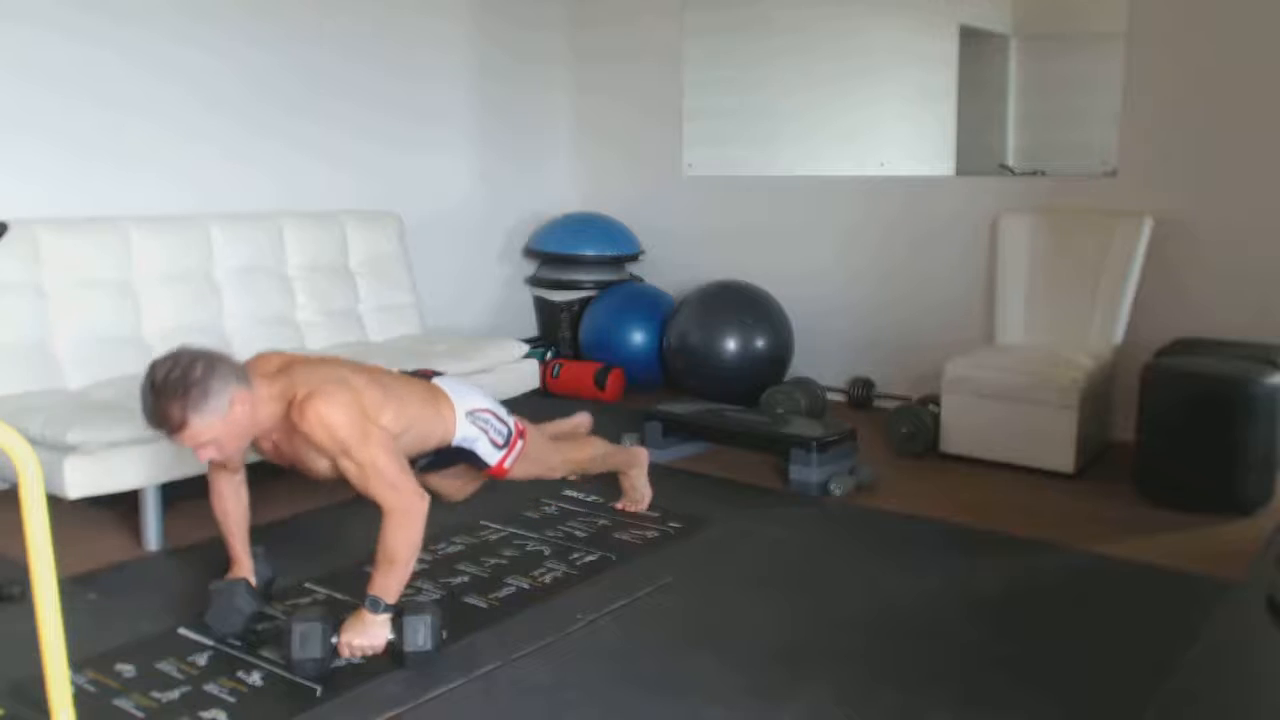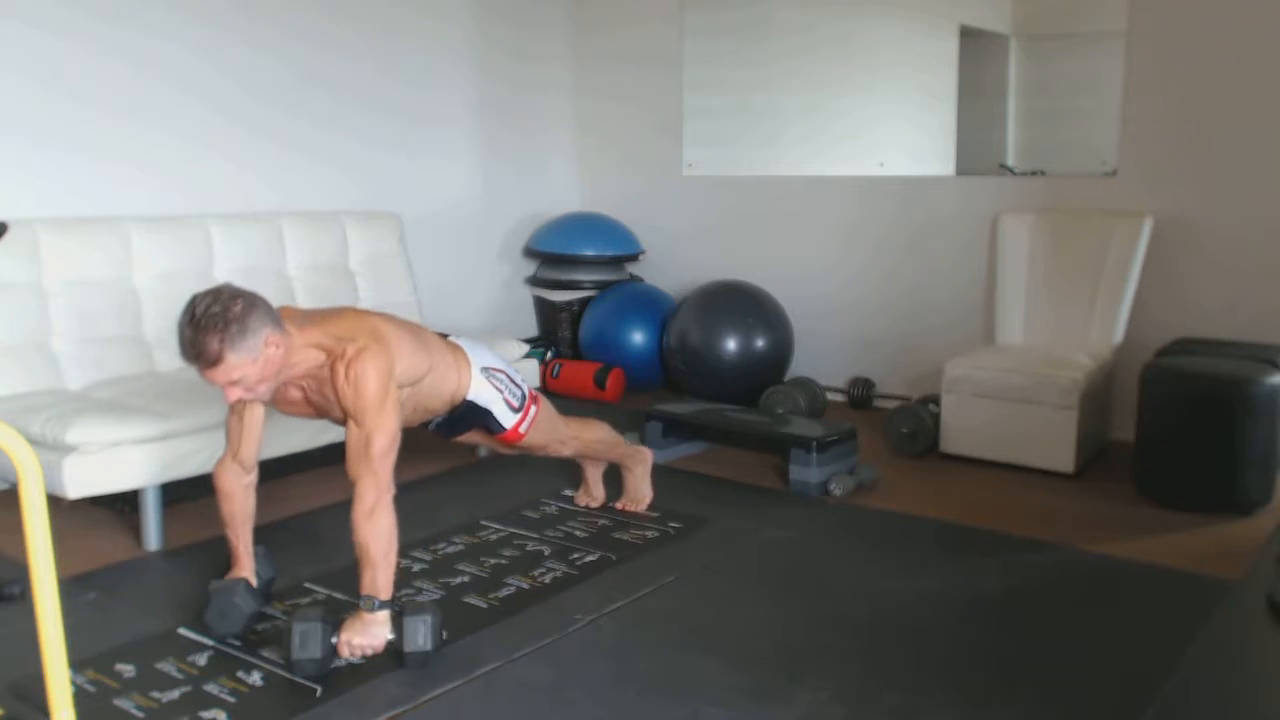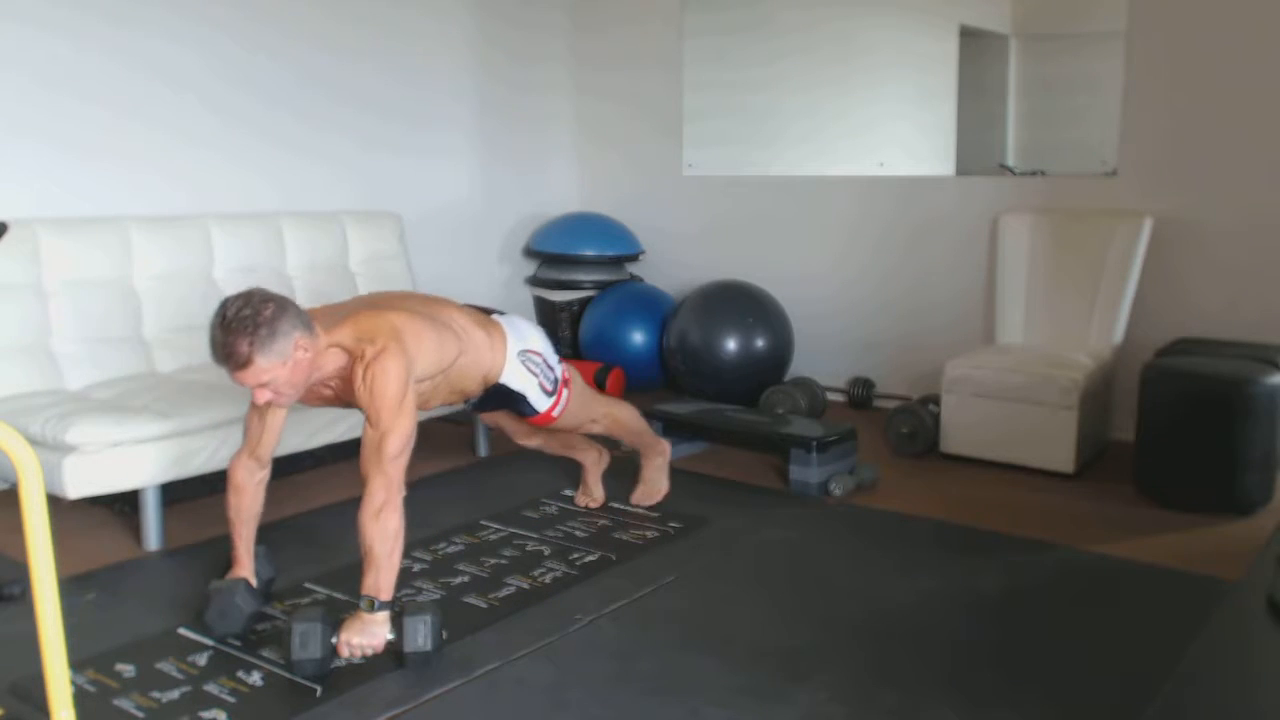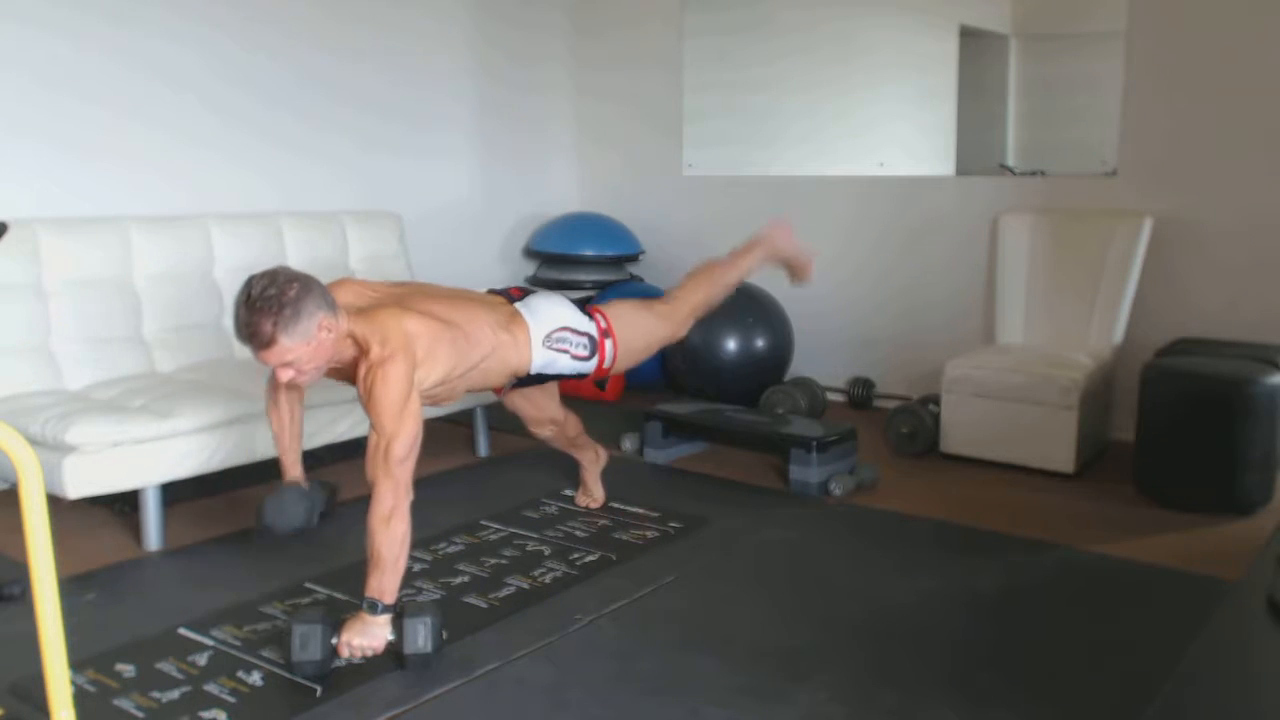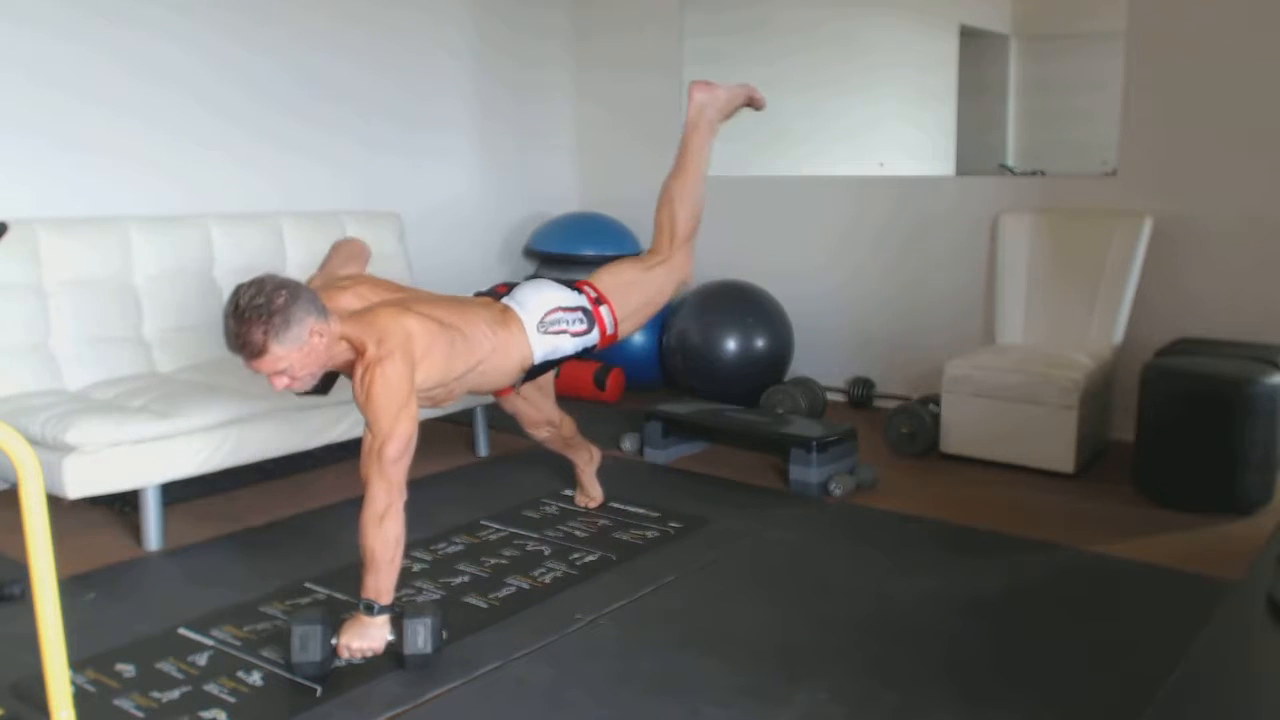
dt=0.4s
person 1, frame 1
left shoulder: (317, 412)
right shoulder: (241, 388)
left elbow: (408, 504)
right elbow: (227, 476)
left wrist: (376, 611)
right wrist: (242, 565)
left hip: (455, 414)
right hip: (415, 400)
left knee: (553, 463)
left ankle: (629, 458)
right ankle: (568, 425)
person 1, frame 2
left shoulder: (358, 362)
right shoulder: (258, 354)
left elbow: (373, 492)
right elbow: (236, 469)
left wrist: (374, 612)
right wrist: (243, 567)
left hip: (469, 378)
right hip: (432, 395)
left knee: (561, 438)
left ankle: (633, 458)
right ankle: (590, 464)
person 1, frame 3
left shoulder: (378, 361)
right shoulder: (282, 352)
left elbow: (384, 492)
right elbow: (250, 465)
left wrist: (374, 611)
right wrist: (243, 567)
left hip: (506, 350)
right hip: (463, 361)
left knee: (591, 415)
right knee: (527, 434)
left ankle: (653, 451)
right ankle: (590, 459)
person 1, frame 4
left shoulder: (386, 359)
right shoulder: (324, 312)
left elbow: (391, 495)
right elbow: (284, 392)
left wrist: (377, 614)
right wrist: (293, 472)
left hip: (539, 332)
right hip: (500, 322)
left knee: (671, 315)
right knee: (544, 423)
left ankle: (766, 244)
right ankle: (589, 457)
person 1, frame 5
left shoulder: (381, 362)
right shoulder: (327, 295)
left elbow: (385, 497)
right elbow: (352, 248)
left wrist: (374, 614)
left hip: (538, 321)
right hip: (496, 319)
left knee: (669, 261)
right knee: (541, 424)
left ankle: (703, 115)
right ankle: (583, 457)
